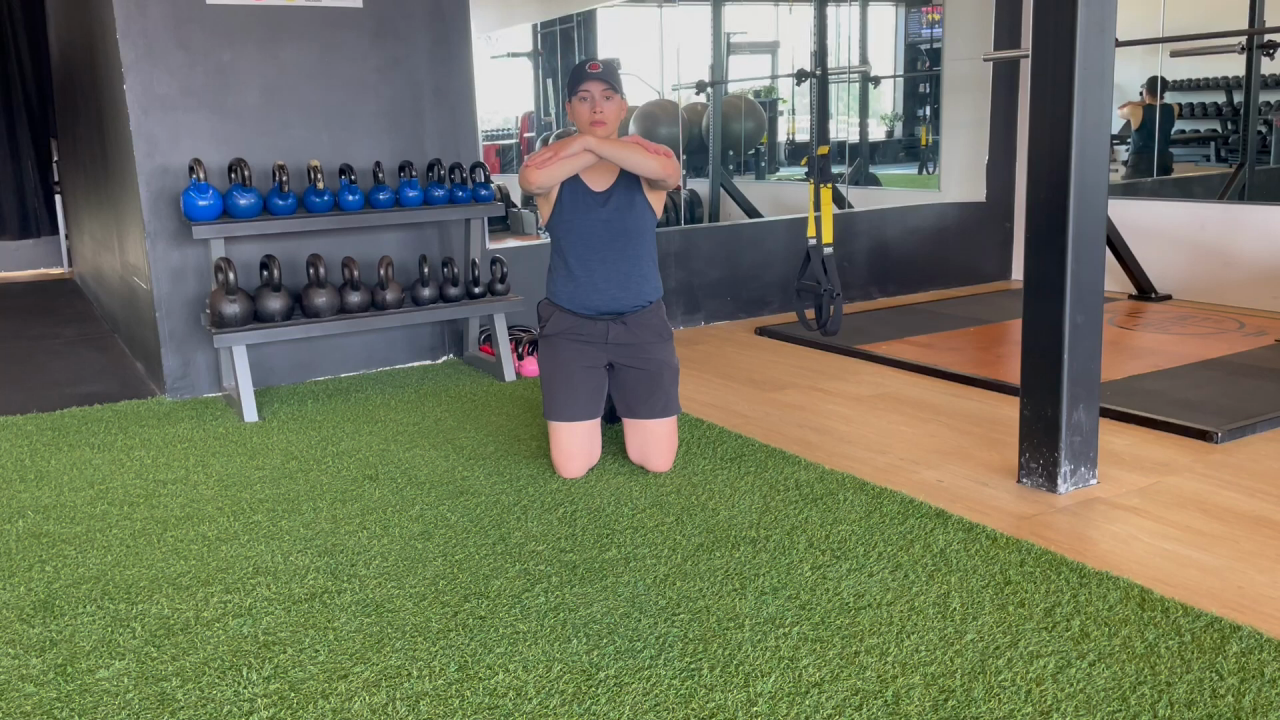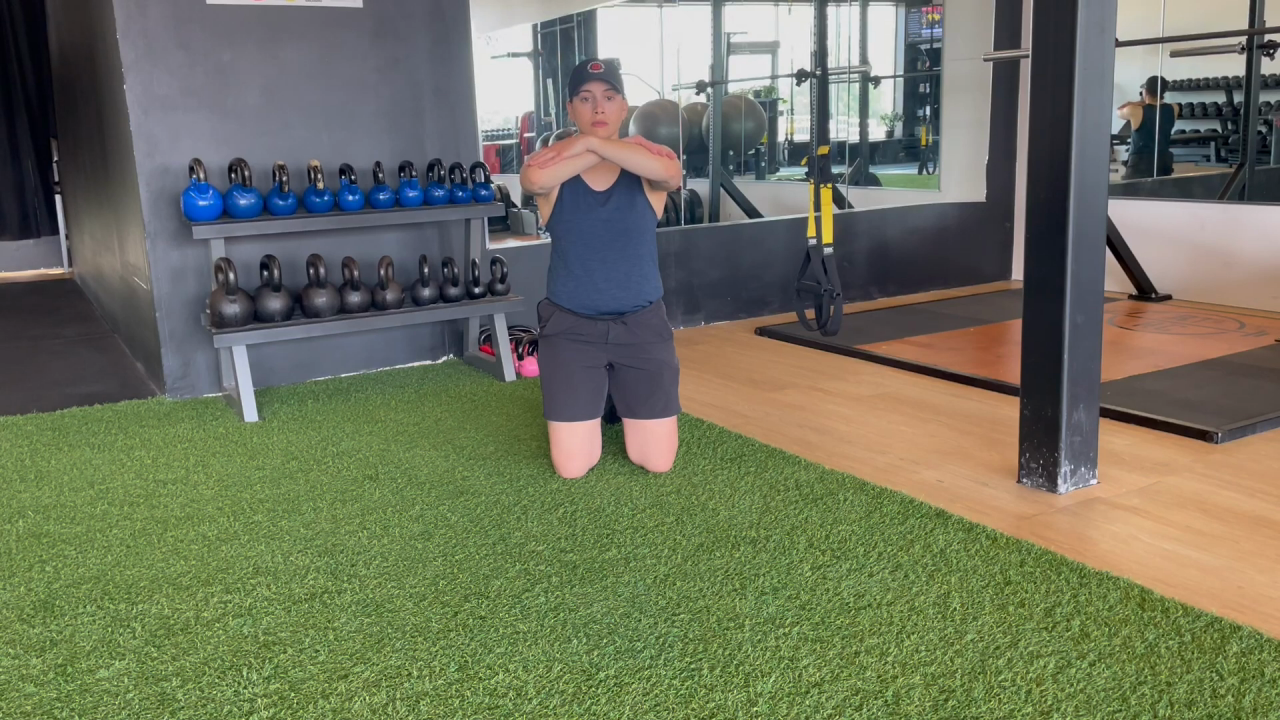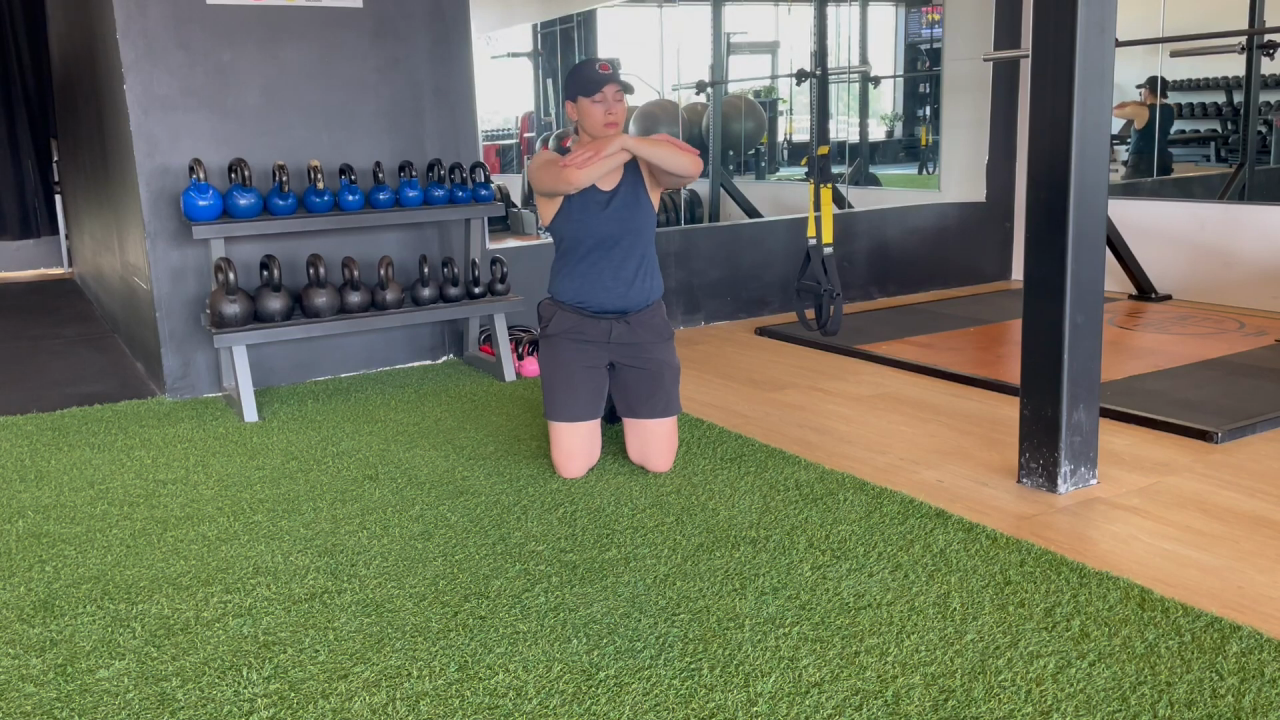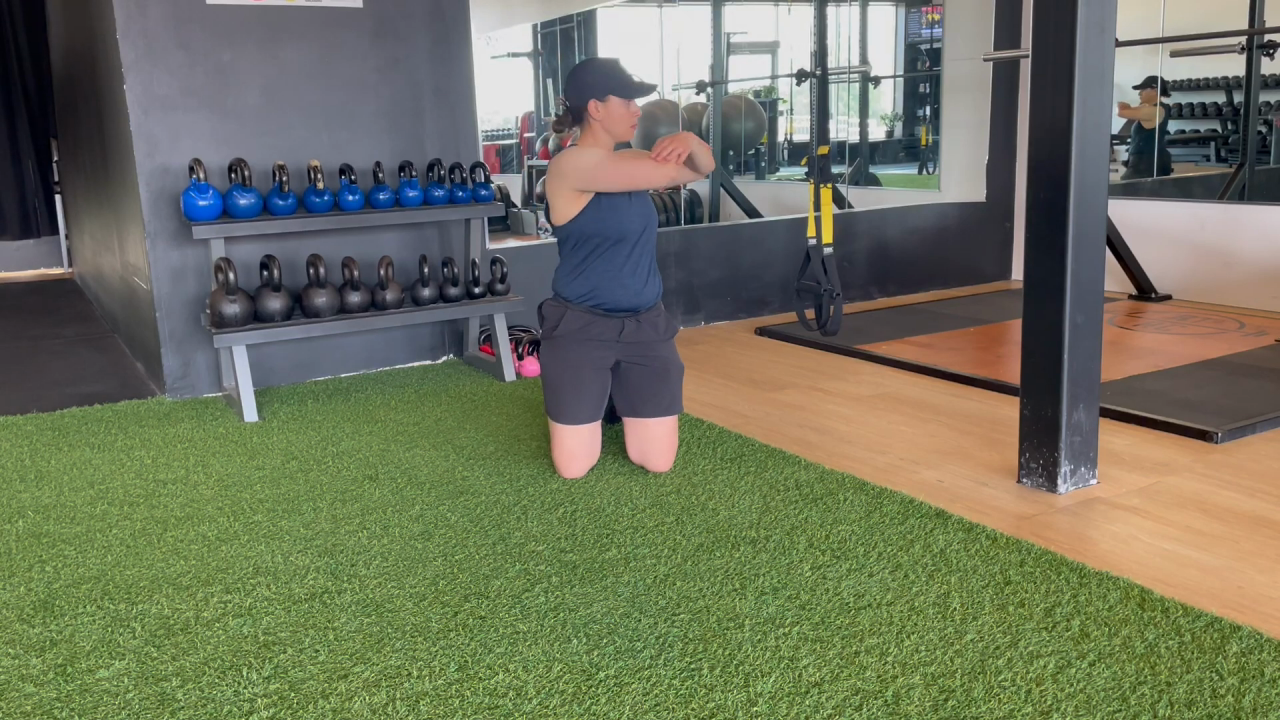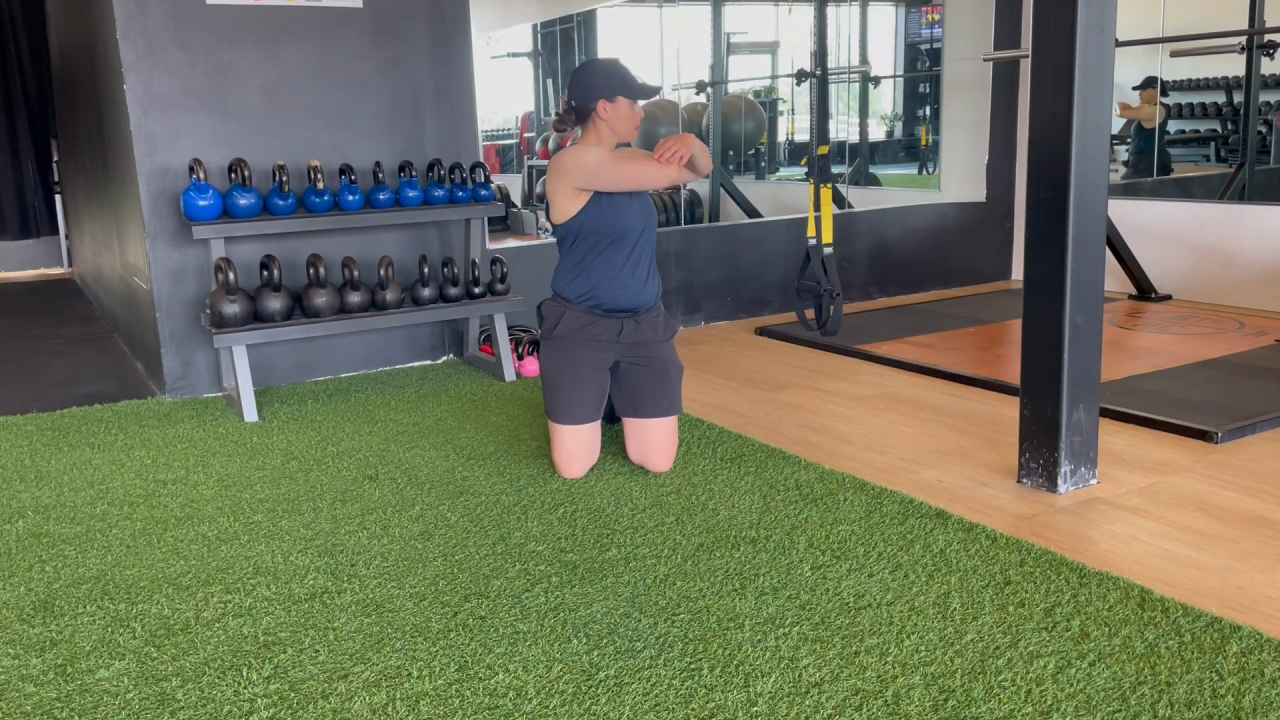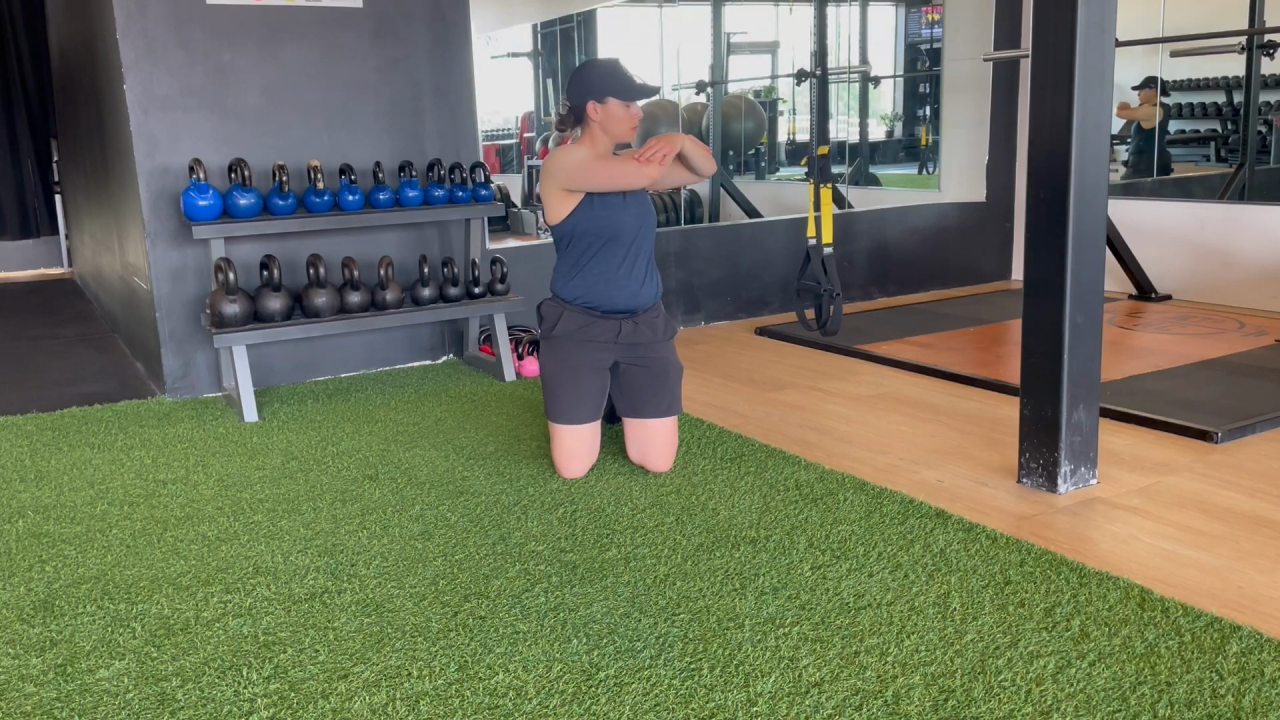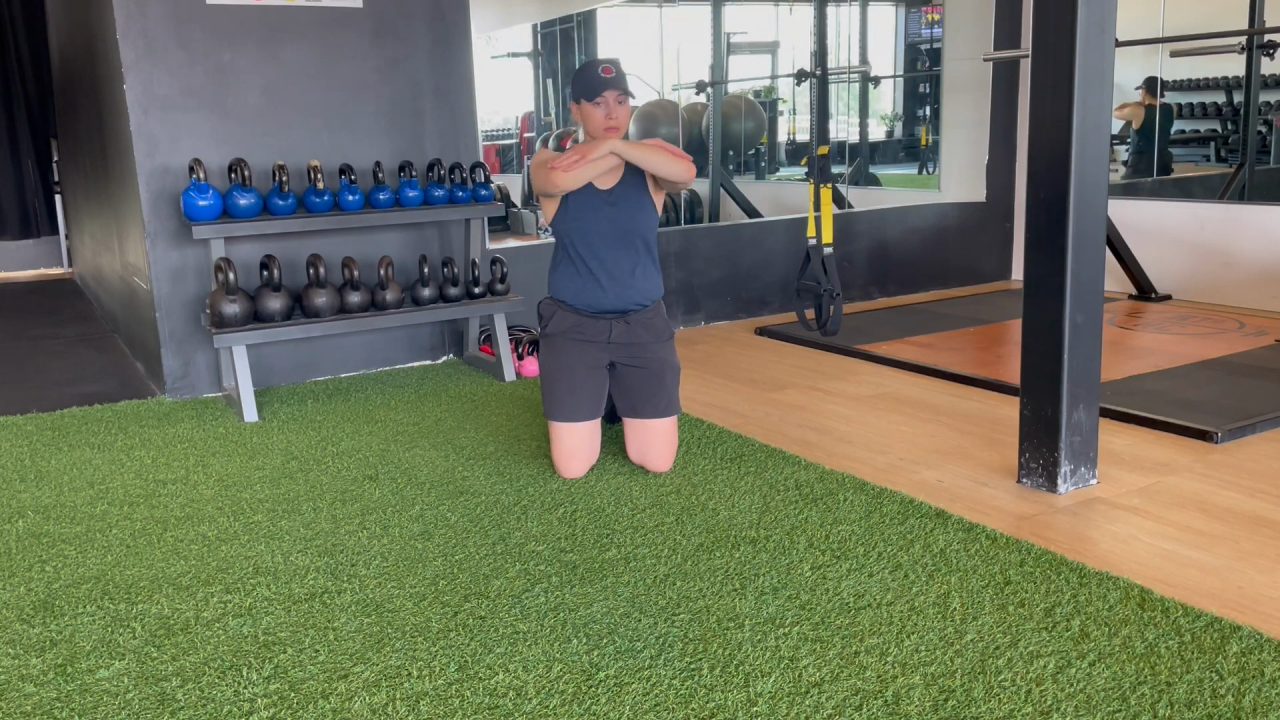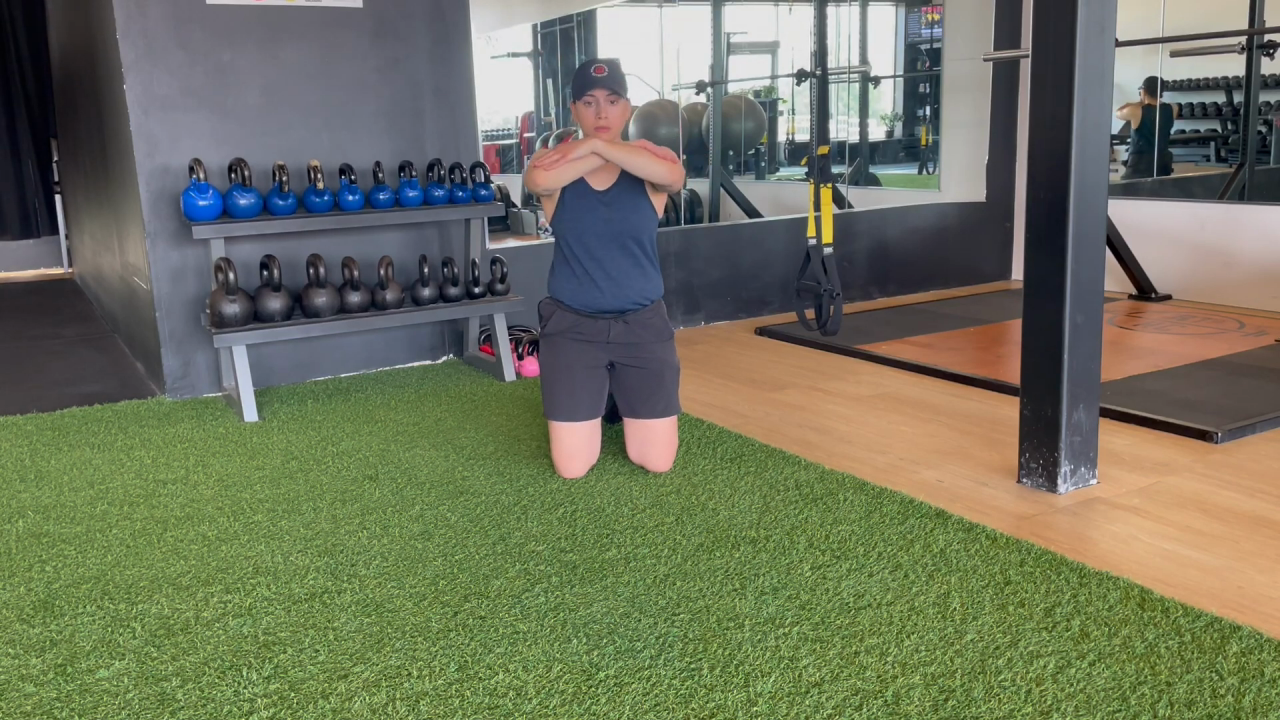
dt=0.5s
person 1, frame 1
left shoulder: (648, 166)
right shoulder: (553, 168)
left elbow: (667, 170)
right elbow: (532, 177)
left wrist: (591, 142)
right wrist: (616, 147)
left hip: (642, 326)
right hip: (571, 329)
left knee: (657, 463)
right knee: (572, 468)
left ankle: (620, 397)
right ankle: (595, 401)
person 1, frame 2
left shoulder: (648, 166)
right shoulder: (551, 163)
left elbow: (669, 171)
right elbow: (534, 177)
left wrist: (591, 144)
right wrist: (621, 149)
left hip: (642, 326)
right hip: (571, 328)
left knee: (657, 463)
right knee: (572, 468)
left ankle: (618, 399)
right ankle: (594, 403)
person 1, frame 3
left shoulder: (646, 167)
right shoulder: (551, 164)
left elbow: (691, 166)
right elbow: (572, 178)
left wrist: (625, 142)
right wrist: (639, 144)
left hip: (644, 326)
right hip: (573, 328)
left knee: (657, 463)
right knee: (572, 468)
left ankle: (621, 399)
right ankle: (596, 400)
person 1, frame 4
left shoulder: (628, 163)
right shoulder: (571, 165)
left elbow: (702, 168)
right elbow: (662, 171)
left wrist: (688, 140)
right wrist: (677, 145)
left hip: (646, 325)
right hip: (580, 328)
left knee: (658, 463)
right knee: (573, 469)
left ankle: (617, 398)
right ankle: (596, 403)
person 1, frame 5
left shoulder: (628, 162)
right shoulder: (571, 163)
left elbow: (700, 170)
right elbow: (662, 172)
left wrist: (690, 142)
right wrist: (676, 148)
left hip: (646, 326)
right hip: (579, 328)
left knee: (658, 463)
right knee: (573, 468)
left ankle: (619, 399)
right ankle: (598, 400)
person 1, frame 6
left shoulder: (633, 161)
right shoulder: (563, 163)
left elbow: (704, 169)
right elbow: (642, 173)
left wrist: (683, 140)
right wrist: (668, 146)
left hip: (645, 327)
right hip: (577, 329)
left knee: (657, 463)
right knee: (573, 468)
left ankle: (619, 398)
right ankle: (596, 401)
person 1, frame 7
left shoulder: (648, 169)
right shoulder: (552, 163)
left elbow: (685, 171)
right elbow: (561, 179)
left wrist: (616, 146)
right wrist: (633, 149)
left hip: (644, 326)
right hip: (574, 328)
left knee: (657, 464)
right knee: (572, 468)
left ankle: (620, 397)
right ankle: (598, 397)
person 1, frame 8
left shoulder: (653, 158)
right shoulder: (558, 160)
left elbow: (670, 174)
right elbow: (538, 179)
left wrist: (598, 146)
right wrist: (621, 153)
left hip: (642, 326)
right hip: (572, 327)
left knee: (657, 463)
right knee: (572, 468)
left ankle: (620, 397)
right ankle: (601, 398)
